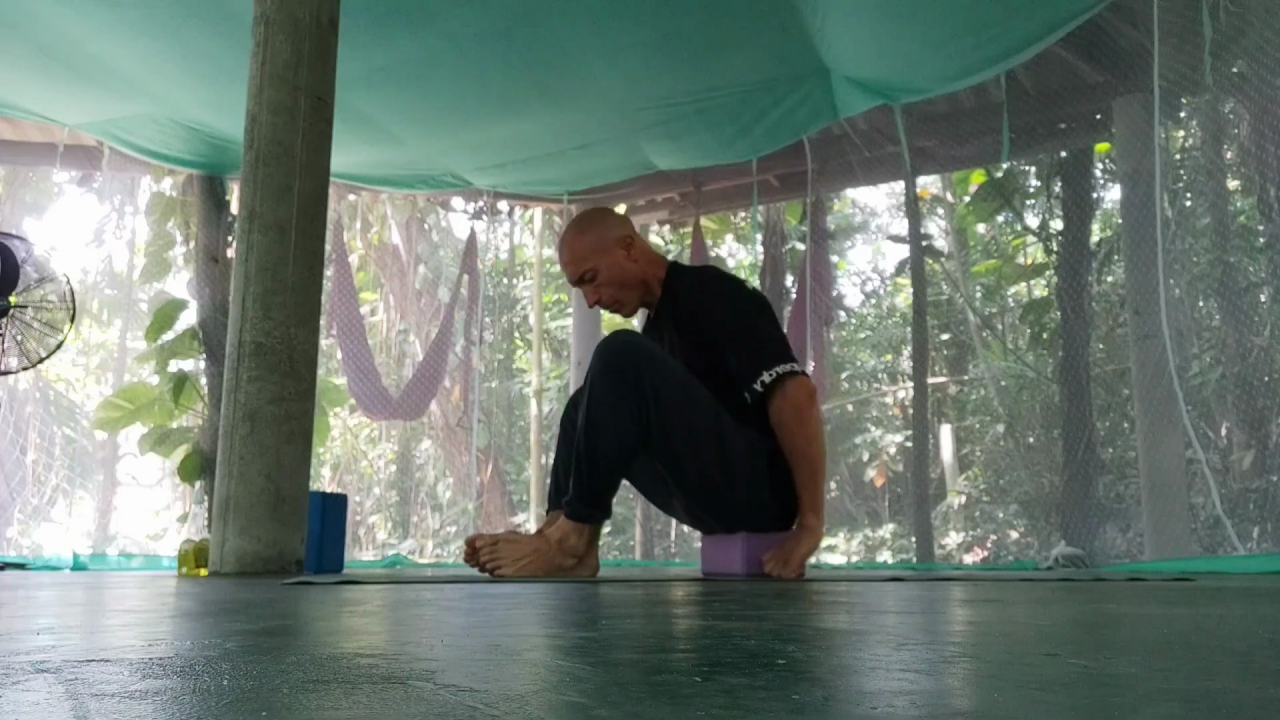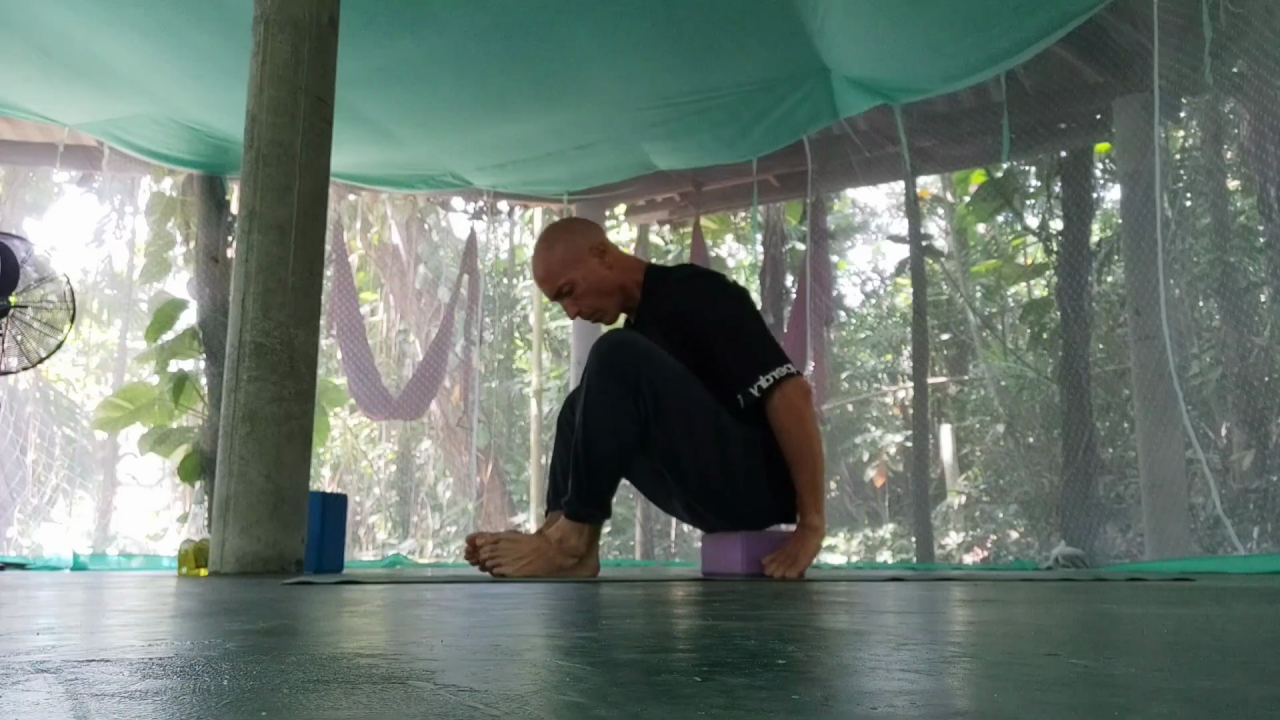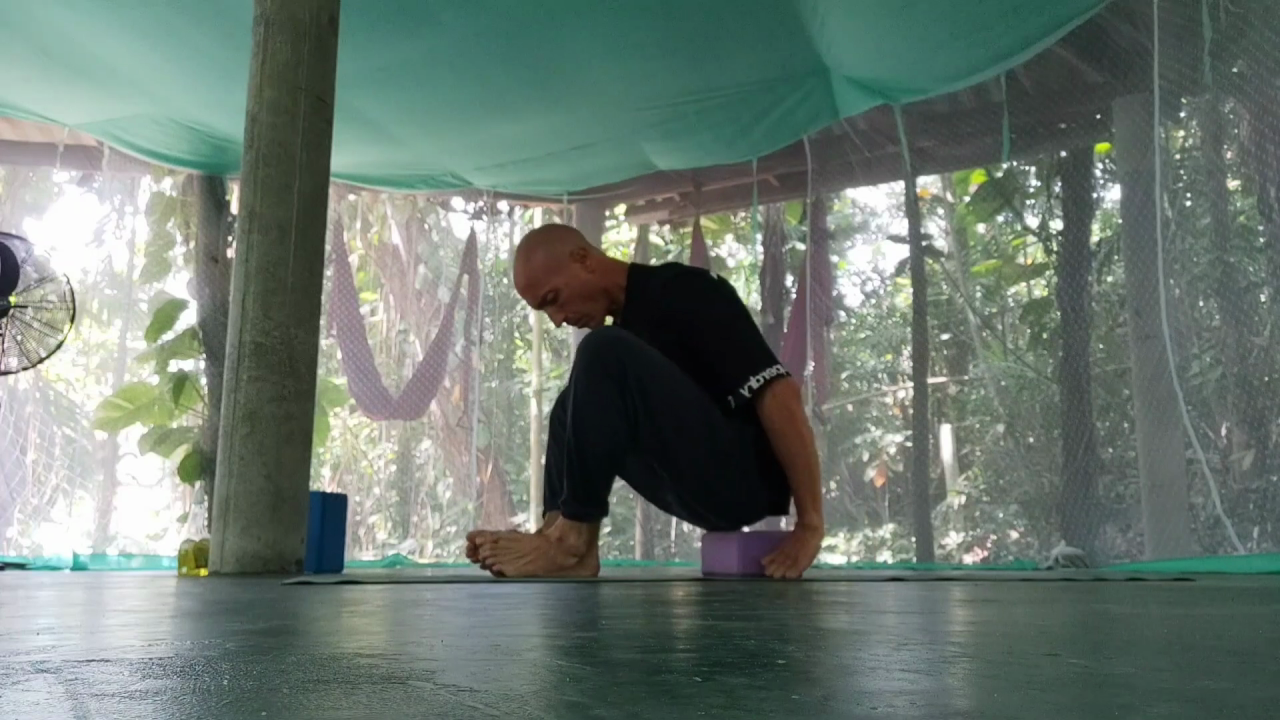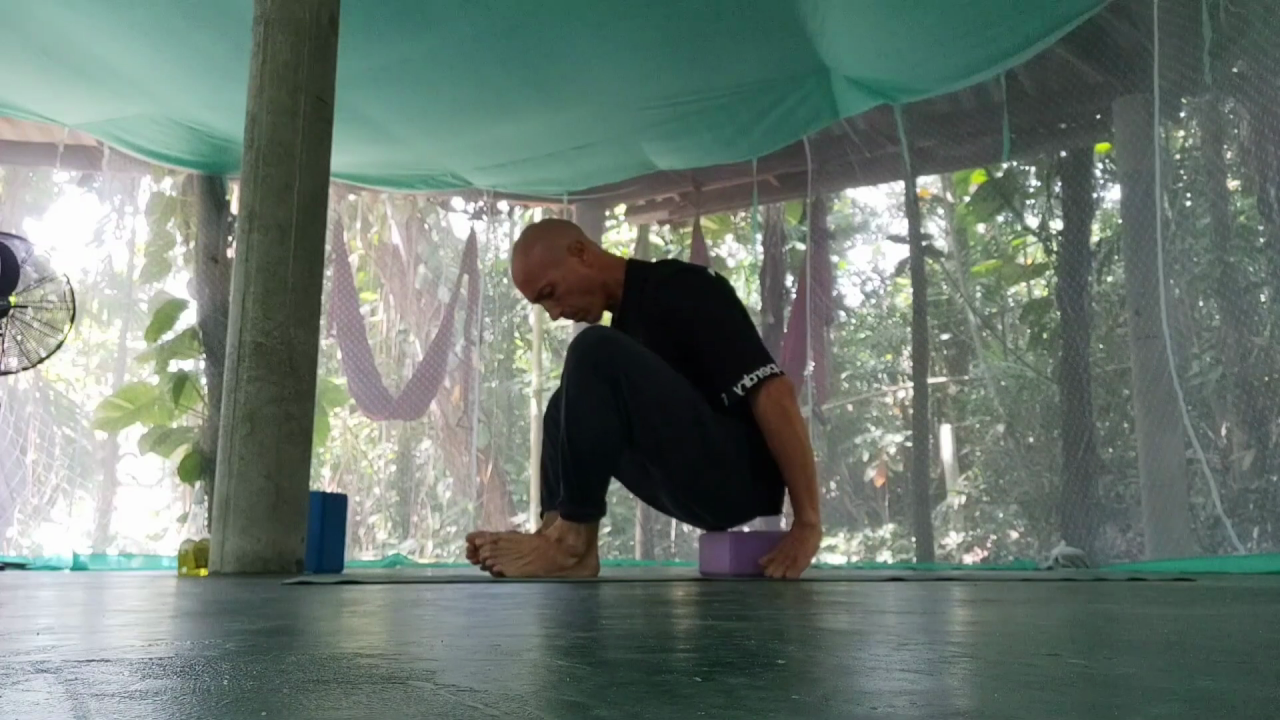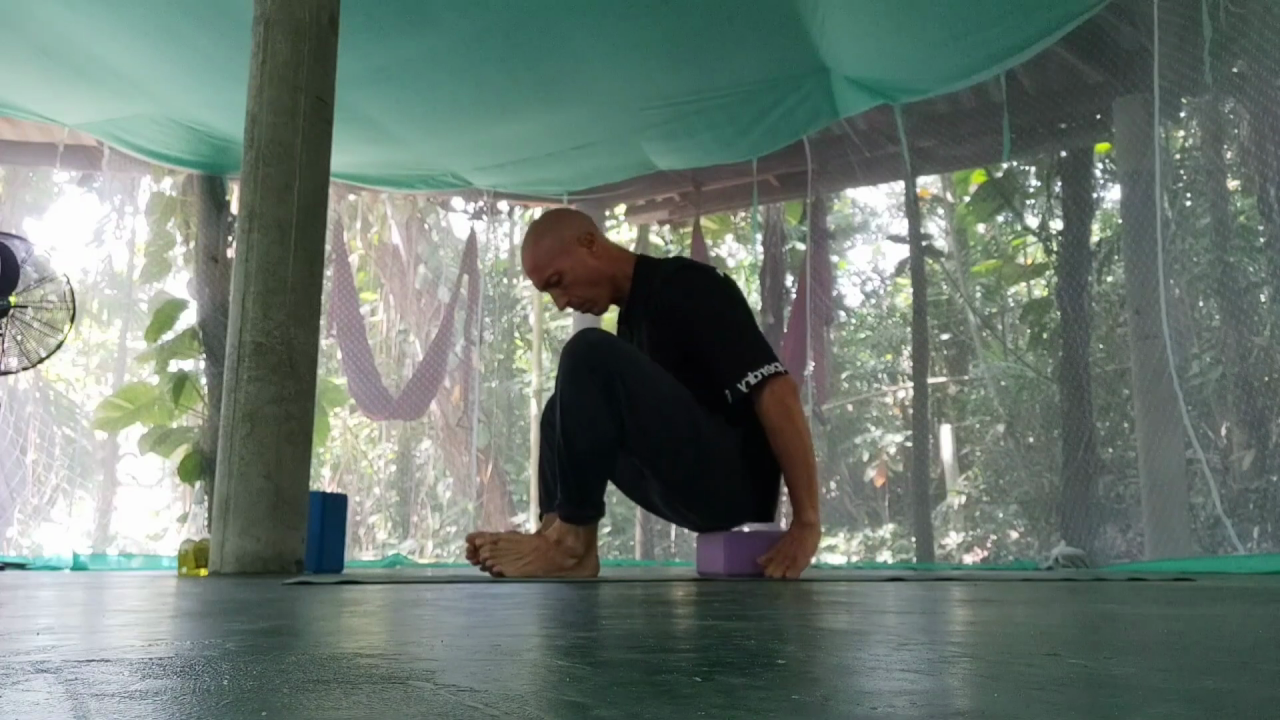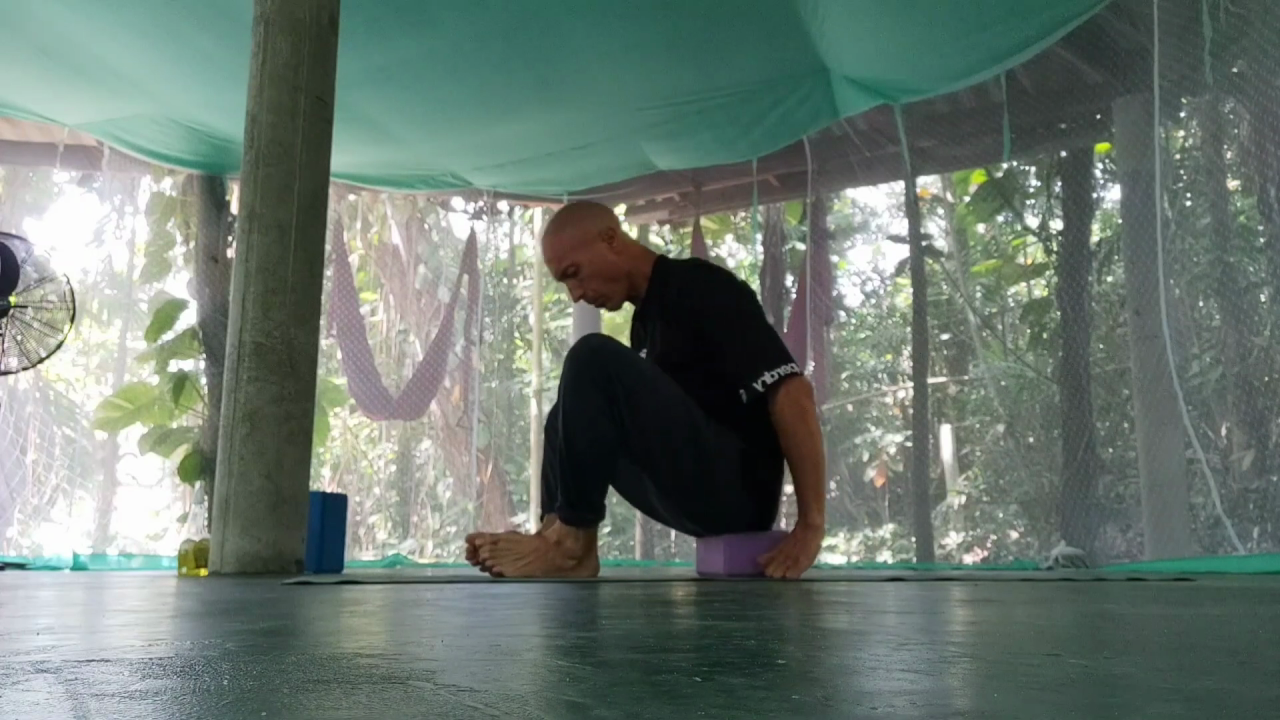
dt=0.2s
person 1, frame 1
left shoulder: (711, 295)
right shoulder: (657, 326)
left elbow: (795, 391)
left wrist: (809, 524)
left hip: (758, 490)
right hip: (707, 491)
left knee: (621, 356)
right knee: (592, 402)
left ankle: (574, 538)
right ankle: (560, 529)
person 1, frame 2
left shoulder: (694, 294)
right shoulder: (637, 328)
left elbow: (791, 392)
left wrist: (811, 526)
left hip: (754, 486)
right hip: (706, 492)
left knee: (617, 356)
right knee: (585, 405)
left ankle: (574, 538)
right ankle: (558, 530)
person 1, frame 3
left shoulder: (681, 293)
right shoulder: (628, 320)
left elbow: (778, 392)
left wrist: (810, 525)
left hip: (746, 481)
right hip: (701, 488)
left knee: (604, 354)
right knee: (577, 403)
left ankle: (573, 538)
right ankle: (558, 531)
person 1, frame 4
left shoulder: (678, 290)
right shoulder: (626, 319)
left elbow: (773, 391)
left wrist: (807, 523)
left hip: (740, 480)
right hip: (695, 486)
left knee: (595, 354)
right knee: (569, 406)
left ankle: (572, 538)
right ankle: (557, 531)
person 1, frame 5
left shoulder: (684, 287)
right shoulder: (632, 319)
left elbow: (776, 389)
left wrist: (806, 523)
left hip: (734, 481)
right hip: (693, 488)
left knee: (589, 356)
right knee: (567, 409)
left ankle: (572, 538)
right ankle: (557, 530)
person 1, frame 6
left shoulder: (700, 289)
right shoulder: (646, 320)
left elbow: (790, 390)
left wrist: (810, 525)
left hip: (735, 488)
right hip: (693, 491)
left knee: (593, 361)
right knee: (572, 413)
left ankle: (572, 539)
right ankle: (557, 533)
